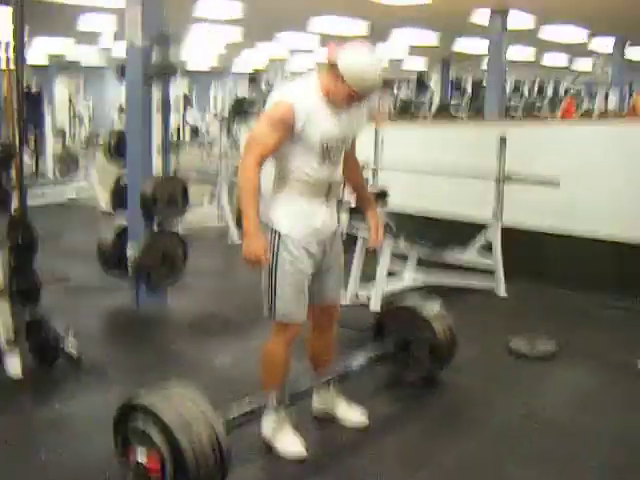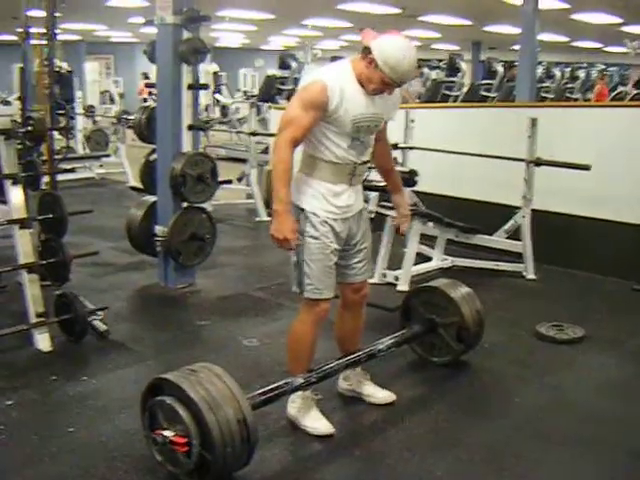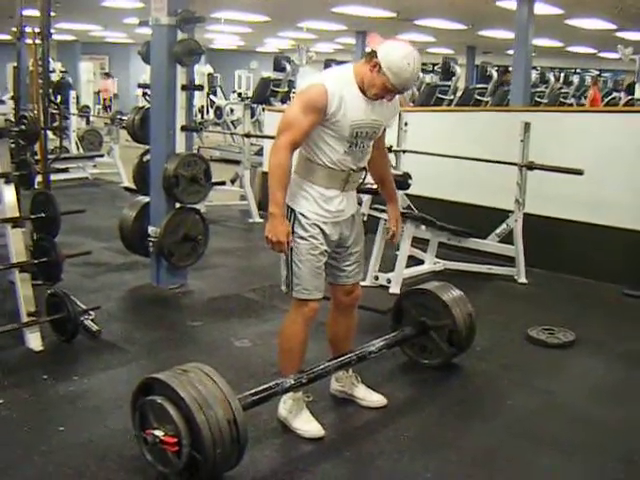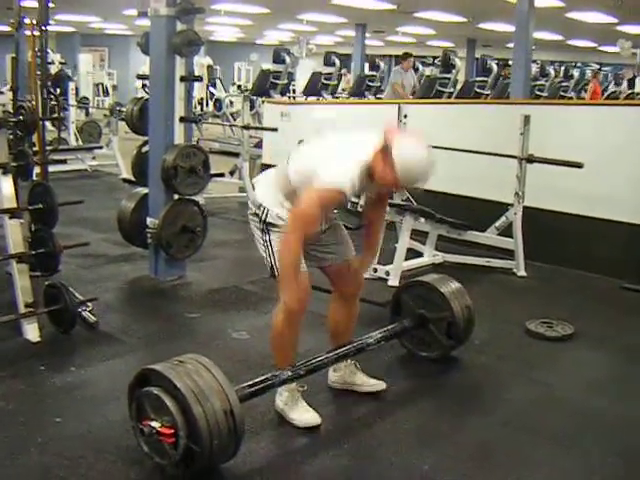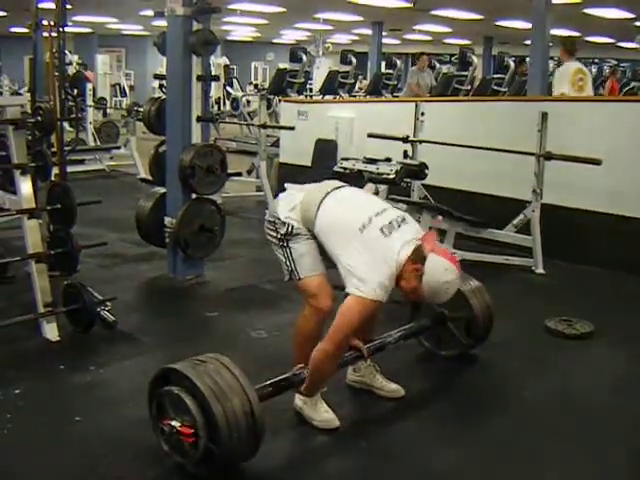
dt=1s
person 1, frame 1
left shoulder: (352, 109)
right shoulder: (290, 103)
right elbow: (250, 162)
left wrist: (370, 207)
right wrist: (251, 230)
left hip: (327, 224)
right hip: (291, 226)
left knee: (327, 314)
right knee: (288, 325)
left ankle: (325, 395)
right ankle: (273, 417)
person 1, frame 2
left shoulder: (386, 95)
right shoulder: (324, 85)
right elbow: (284, 143)
left wrist: (398, 193)
right wrist: (281, 211)
left hip: (353, 205)
right hip: (316, 206)
left knee: (356, 294)
right knee: (316, 304)
left ankle: (352, 376)
right ankle: (299, 398)
person 1, frame 3
left shoulder: (387, 103)
right shoulder: (324, 90)
right elbow: (283, 146)
left wrist: (392, 201)
right wrist: (275, 214)
left hip: (347, 209)
right hip: (308, 209)
left knee: (348, 296)
right knee: (306, 305)
left ankle: (343, 378)
right ankle: (290, 399)
person 1, frame 4
left shoulder: (382, 161)
right shoulder: (339, 177)
left elbow: (377, 201)
right elbow: (295, 233)
left wrist: (369, 251)
right wrist: (289, 283)
left hip: (314, 213)
right hip: (276, 208)
left knee: (351, 283)
right knee: (298, 296)
left ankle: (342, 369)
right ankle: (287, 391)
person 1, frame 5
left shoulder: (418, 239)
right shoulder: (376, 279)
right elbow: (330, 348)
right wrist: (308, 392)
right hip: (289, 215)
right knee: (321, 302)
left ankle: (361, 368)
right ankle: (306, 396)
